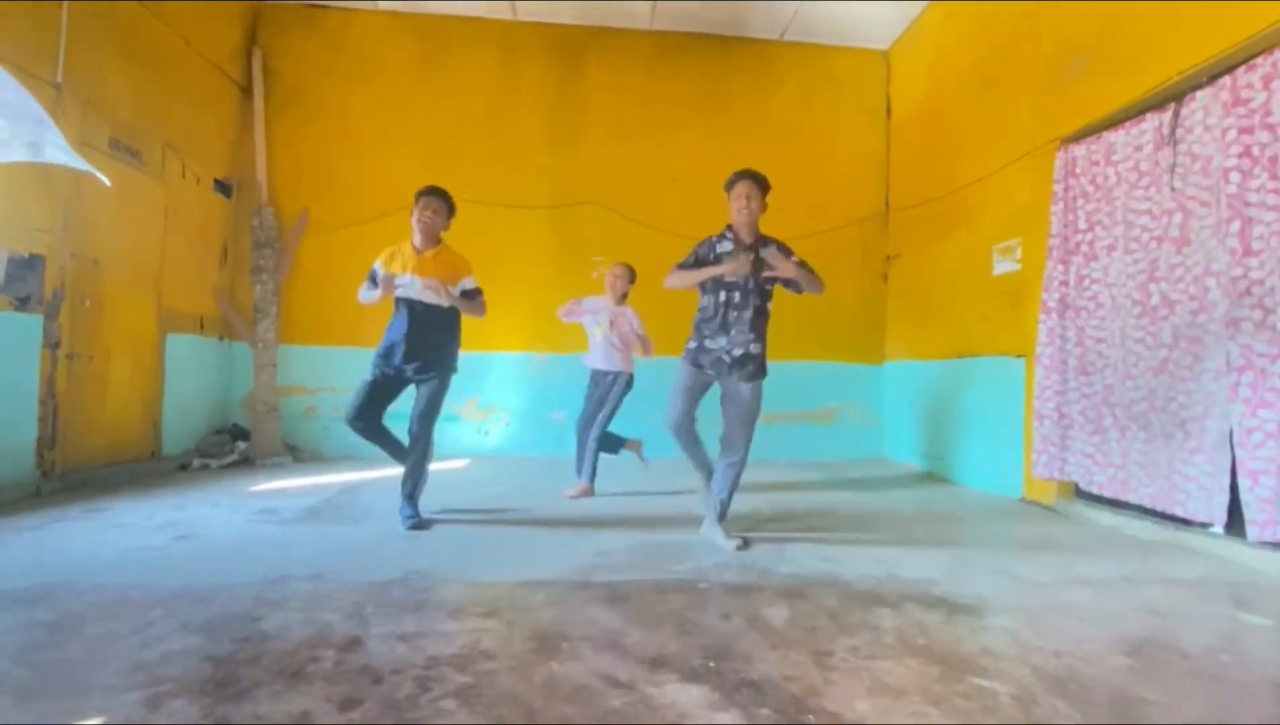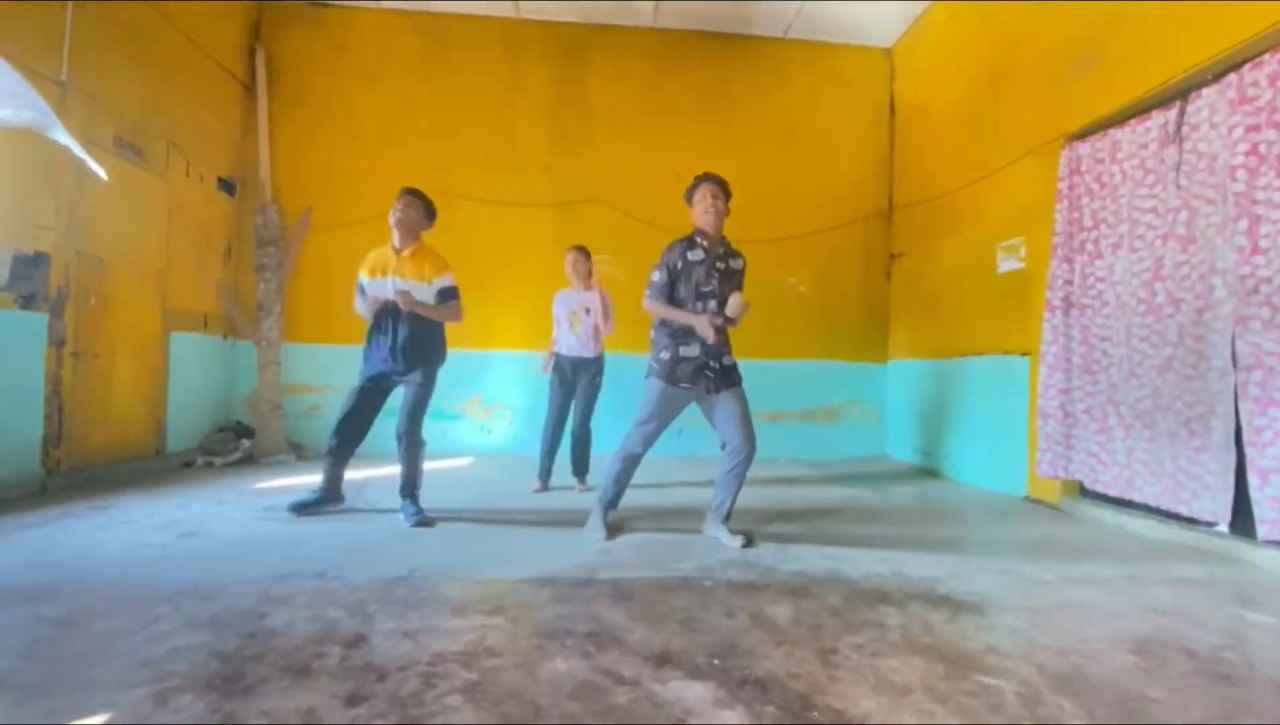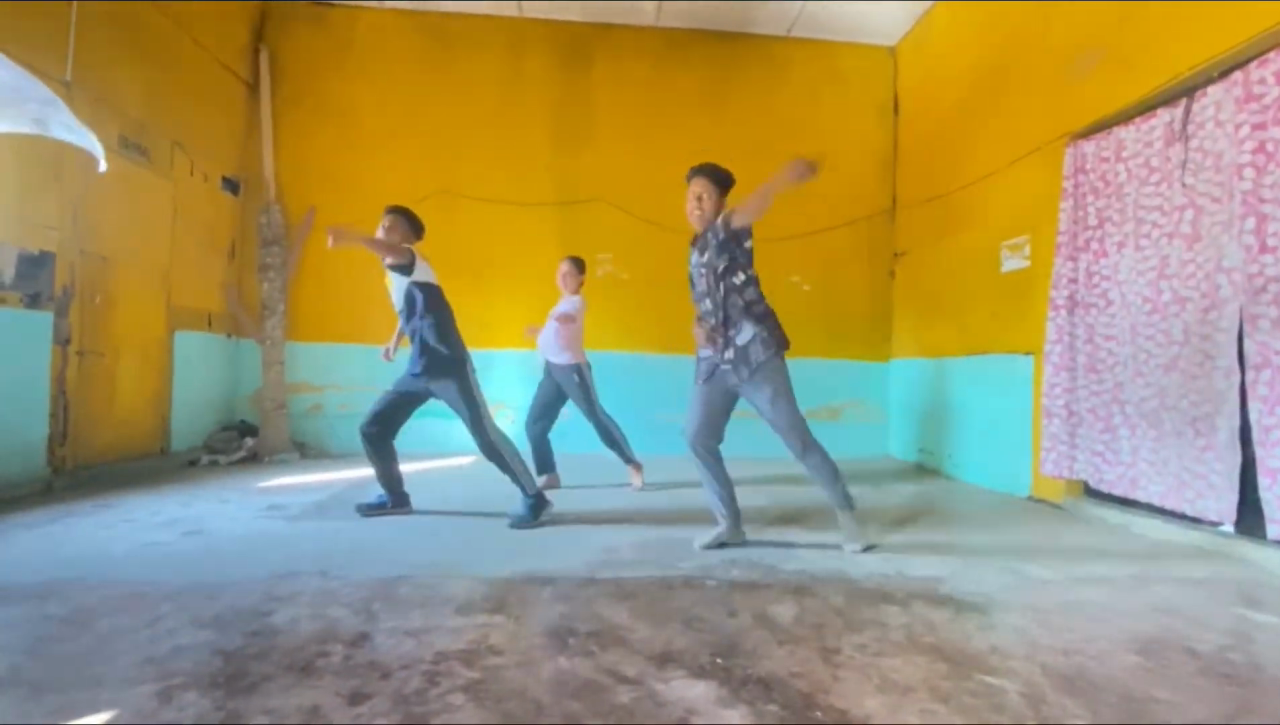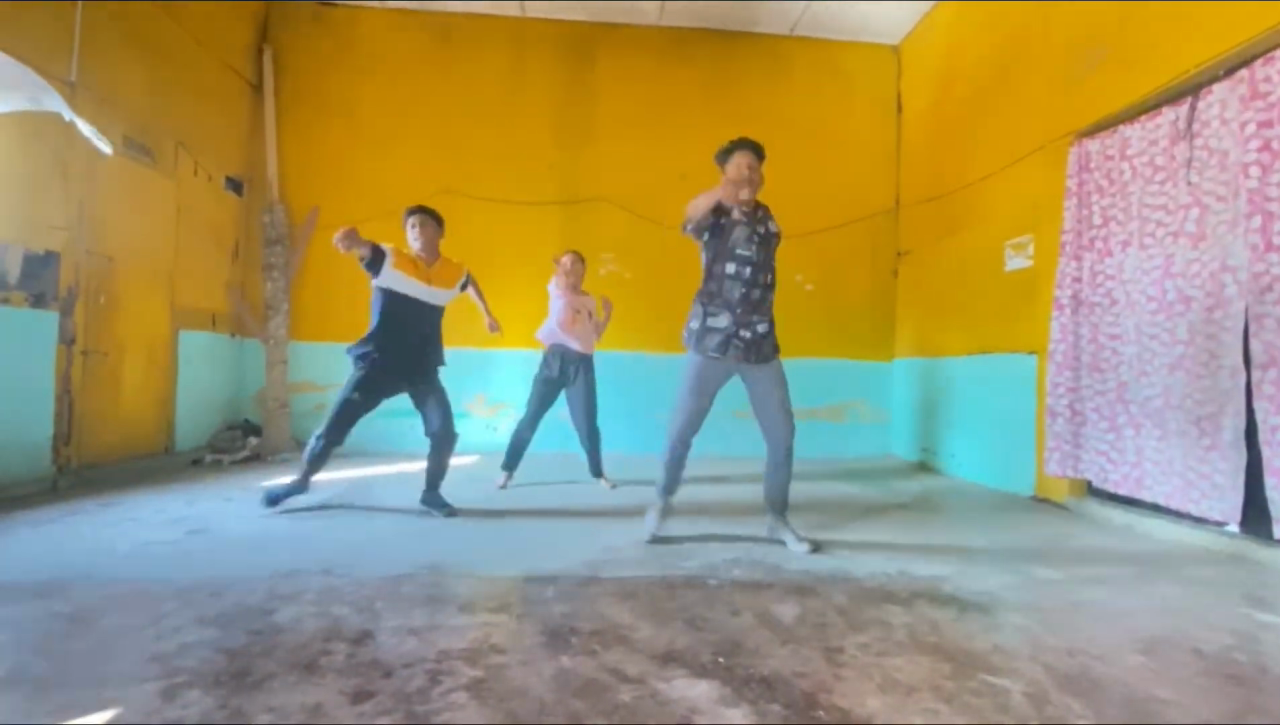
dt=0.4s
person 1, frame 1
left shoulder: (776, 251)
right shoulder: (711, 247)
left elbow: (816, 289)
right elbow: (671, 280)
left wrist: (795, 272)
right wrist: (716, 270)
left hip: (747, 359)
right hip: (704, 349)
left knee: (736, 442)
right knee: (678, 418)
left ankle: (713, 520)
right ankle: (708, 475)
person 1, frame 2
left shoulder: (733, 262)
right shoulder: (679, 253)
right elbow: (651, 305)
left wrist: (733, 314)
right wrist: (693, 320)
left hip: (719, 368)
right hip: (673, 365)
left knee: (742, 445)
right knee: (638, 440)
left ankle: (716, 520)
right ankle: (602, 511)
person 1, frame 3
left shoulder: (723, 234)
right shoulder: (696, 252)
left elbow: (747, 210)
left wrist: (785, 176)
right wrist: (701, 327)
left hip: (755, 352)
right hip: (716, 359)
left knee: (797, 438)
right knee: (699, 438)
left ankle: (845, 511)
right ankle: (729, 523)
person 1, frame 4
left shoulder: (769, 224)
right shoulder: (717, 219)
right elbow: (691, 212)
right wrist: (725, 187)
left hip: (757, 342)
right hip: (713, 339)
left knee: (781, 430)
right knee: (683, 424)
left ankle: (777, 518)
right ankle: (661, 501)
person 2, frame 1
left shoulder: (455, 264)
right shoulder: (391, 257)
left elbow: (479, 309)
right elbow: (364, 294)
left wrist: (450, 296)
right wrist: (382, 292)
left hip: (435, 362)
right hip: (393, 355)
left knee: (420, 429)
right knee: (358, 415)
left ankle: (409, 503)
right ankle: (408, 457)
person 2, frame 2
left shoulder: (435, 265)
right shoulder: (374, 259)
left elbow: (456, 313)
right elbow: (362, 304)
left wrist: (417, 305)
right wrist: (368, 303)
left hip: (420, 361)
right hip: (380, 359)
left knee: (408, 429)
right knee: (348, 423)
left ankle: (408, 500)
right ankle: (329, 489)
person 2, frame 3
left shoulder: (411, 259)
right shoulder: (398, 272)
left elbow: (392, 250)
left wrist: (352, 237)
right wrist: (394, 341)
left hip: (447, 365)
right hip: (418, 371)
left knee: (483, 431)
right knee: (372, 428)
left ankle: (533, 497)
right ankle: (394, 496)
person 2, frame 4
left shoulder: (453, 272)
right shoulder: (387, 260)
left elbow: (471, 285)
right elbow: (345, 244)
left wrist: (488, 315)
right wrist: (349, 239)
left hip: (421, 368)
right hip: (378, 363)
left knee: (443, 431)
right knee: (332, 429)
left ankle: (431, 492)
right ankle: (302, 480)
person 3, frame 1
left shoulder: (628, 315)
right shoulder: (593, 303)
left elbow: (647, 352)
right elbow: (562, 314)
left wrist: (639, 339)
right wrist: (573, 309)
left hip: (618, 376)
right hip: (596, 374)
left knee: (591, 427)
right knee: (585, 428)
left ankle: (586, 484)
right ankle: (630, 445)
person 3, frame 2
left shoulder: (599, 297)
right shoulder: (560, 297)
left elbow: (606, 330)
left wrist: (600, 297)
right wrist: (549, 354)
left hip: (590, 363)
right hip: (563, 363)
left knee: (581, 423)
right knee: (553, 422)
left ankle: (581, 477)
right ankle: (543, 477)
person 3, frame 3
left shoulder: (575, 302)
right shoulder: (561, 301)
left elbow: (566, 318)
left wrist: (559, 316)
right wrist: (539, 333)
left hip: (573, 368)
right hip: (553, 369)
left knee: (597, 417)
right knee: (534, 424)
left ankle: (633, 464)
right ankle: (550, 475)
person 3, frame 4
left shoulder: (590, 302)
right shoulder: (557, 286)
left elbow: (597, 335)
right elbow: (561, 280)
left wrist: (607, 316)
left hip: (583, 364)
right hip: (555, 359)
left knee: (586, 423)
right knee: (531, 418)
left ankle: (598, 474)
right ankle: (507, 470)
